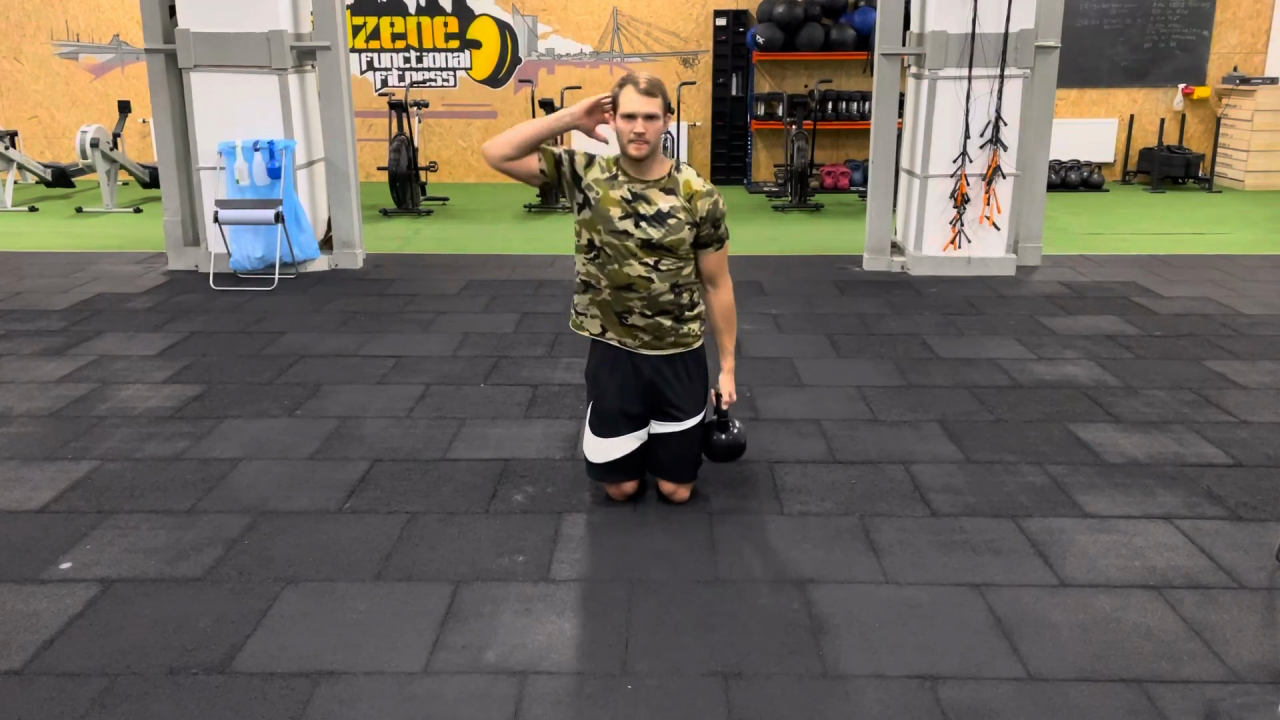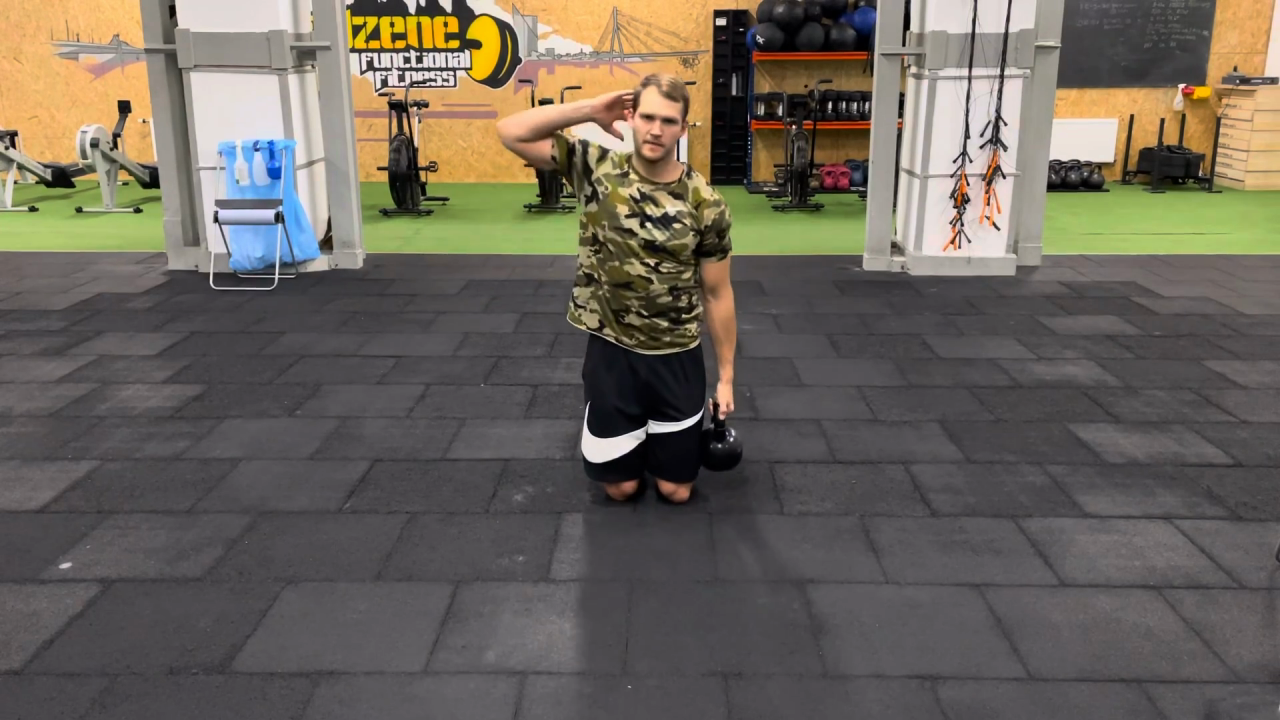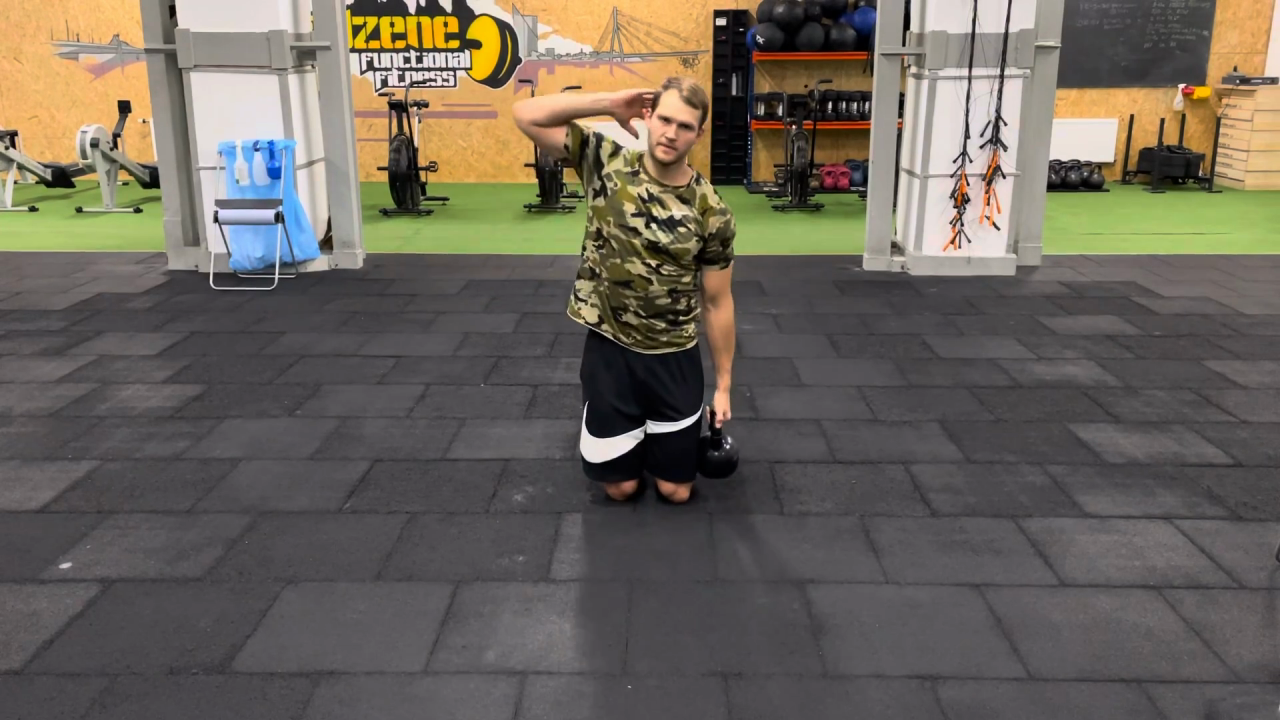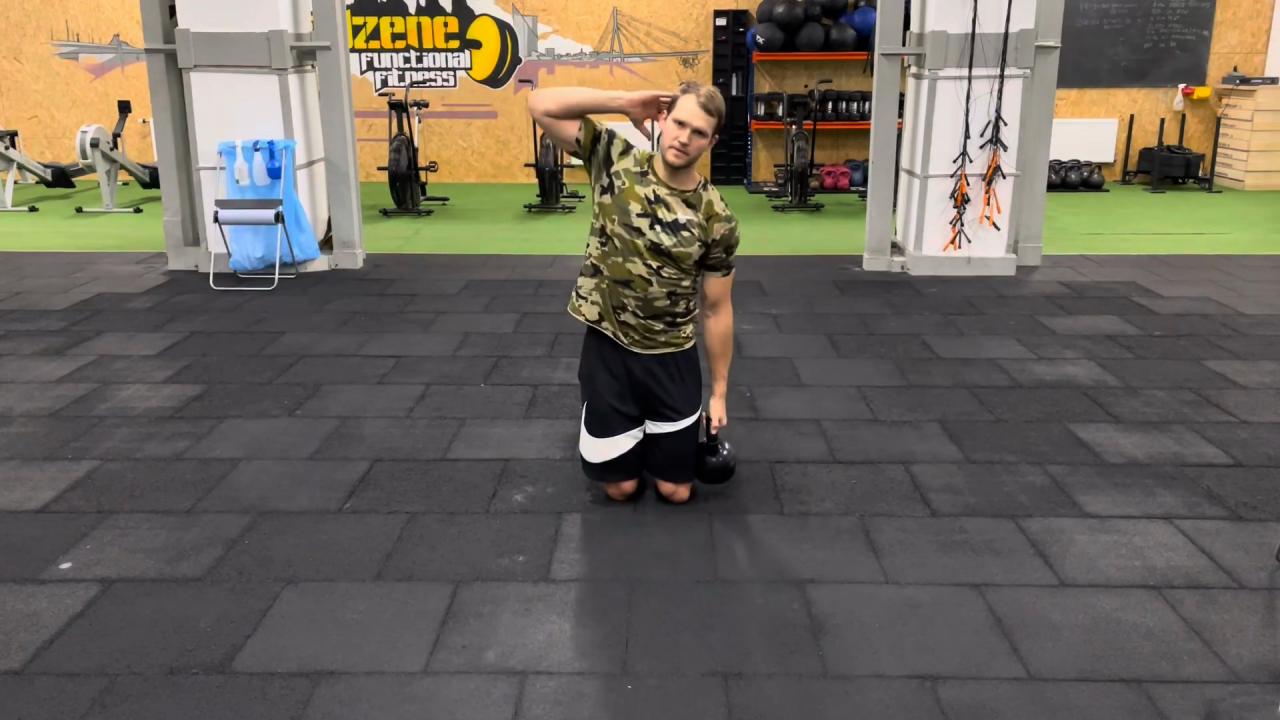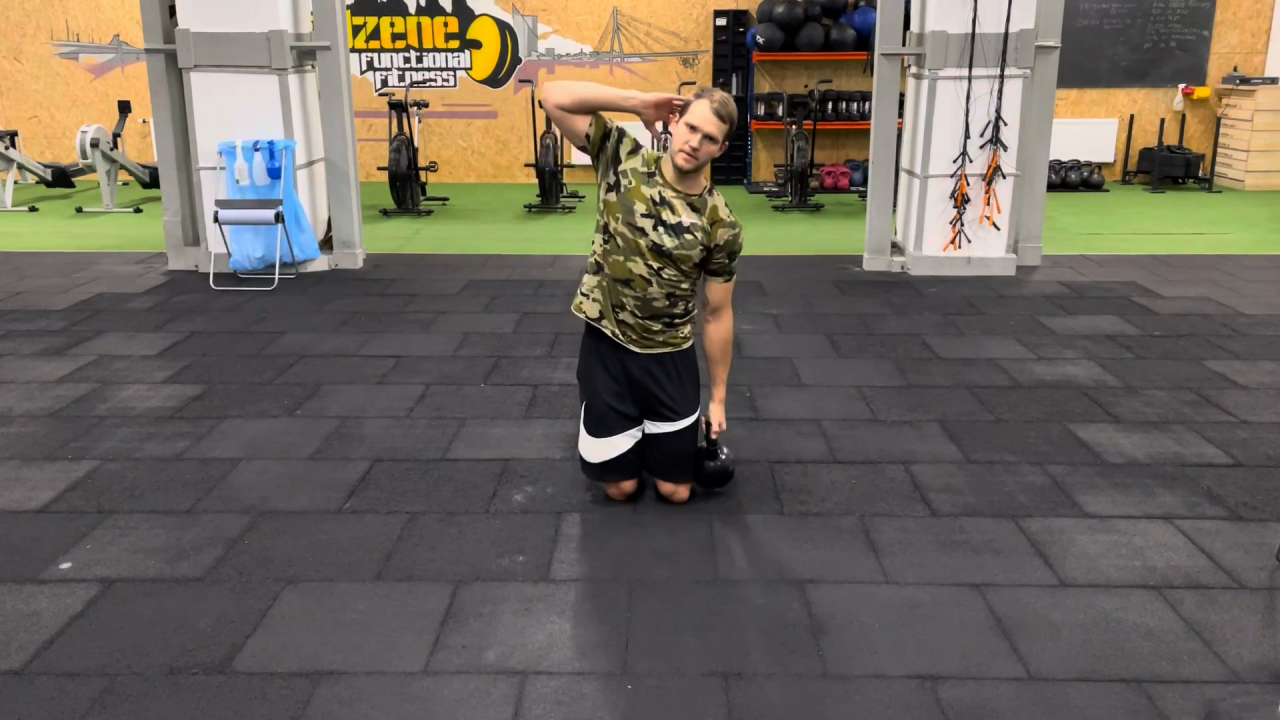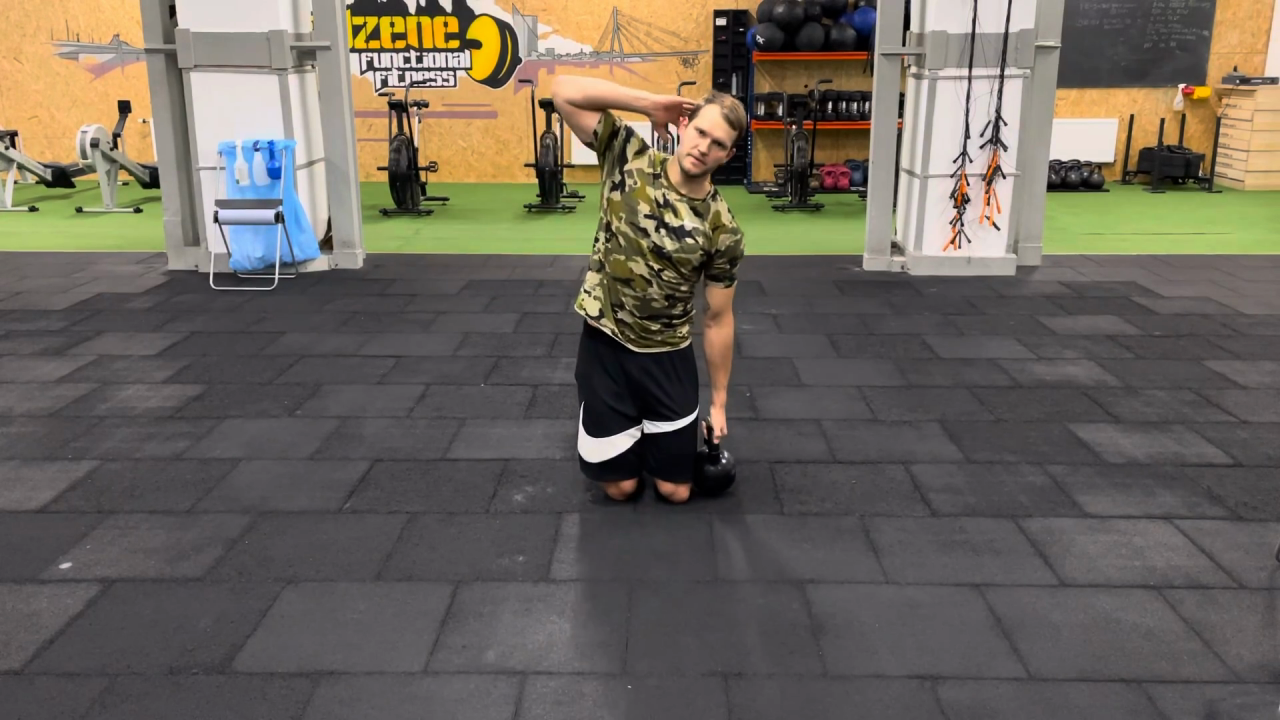
dt=0.1s
person 1, frame 1
left shoulder: (699, 196)
right shoulder: (584, 173)
left elbow: (717, 285)
right elbow: (495, 153)
left wrist: (728, 366)
right wrist: (570, 118)
left hip: (679, 355)
right hip: (612, 352)
left knee: (676, 490)
right knee: (620, 487)
left ankle: (662, 434)
right ankle: (636, 432)
person 1, frame 2
left shoulder: (706, 206)
right shoulder: (594, 166)
left elbow: (717, 294)
right elbow: (509, 131)
left wrist: (725, 376)
right wrist: (590, 111)
left hip: (676, 355)
right hip: (611, 349)
left knee: (677, 491)
right knee: (620, 487)
left ankle: (661, 435)
right ankle: (629, 431)
person 1, frame 3
left shoulder: (712, 212)
right shoulder: (605, 161)
left elbow: (717, 302)
right elbow: (525, 115)
left wrist: (723, 385)
right wrist: (610, 104)
left hip: (673, 355)
right hip: (609, 347)
left knee: (676, 490)
right knee: (620, 487)
left ankle: (662, 434)
right ankle: (632, 432)
person 1, frame 4
left shoulder: (716, 220)
right shoulder: (615, 159)
left elbow: (716, 309)
right elbow: (539, 103)
left wrist: (719, 391)
right wrist: (625, 103)
left hip: (671, 355)
right hip: (607, 347)
left knee: (677, 490)
right knee: (620, 486)
left ankle: (655, 436)
right ankle: (630, 433)
person 1, frame 5
left shoulder: (720, 224)
right shoulder: (623, 159)
left elbow: (718, 314)
right elbow: (552, 97)
left wrist: (718, 396)
right wrist: (638, 103)
left hip: (668, 355)
right hip: (606, 346)
left knee: (676, 490)
right knee: (619, 487)
left ankle: (656, 434)
right ankle: (630, 432)
person 1, frame 6
left shoulder: (722, 230)
right shoulder: (628, 158)
left elbow: (718, 319)
right elbow: (563, 91)
left wrist: (719, 400)
right wrist: (650, 104)
left hip: (666, 355)
right hip: (604, 345)
left knee: (676, 490)
right knee: (620, 487)
left ankle: (652, 433)
right ankle: (626, 431)
